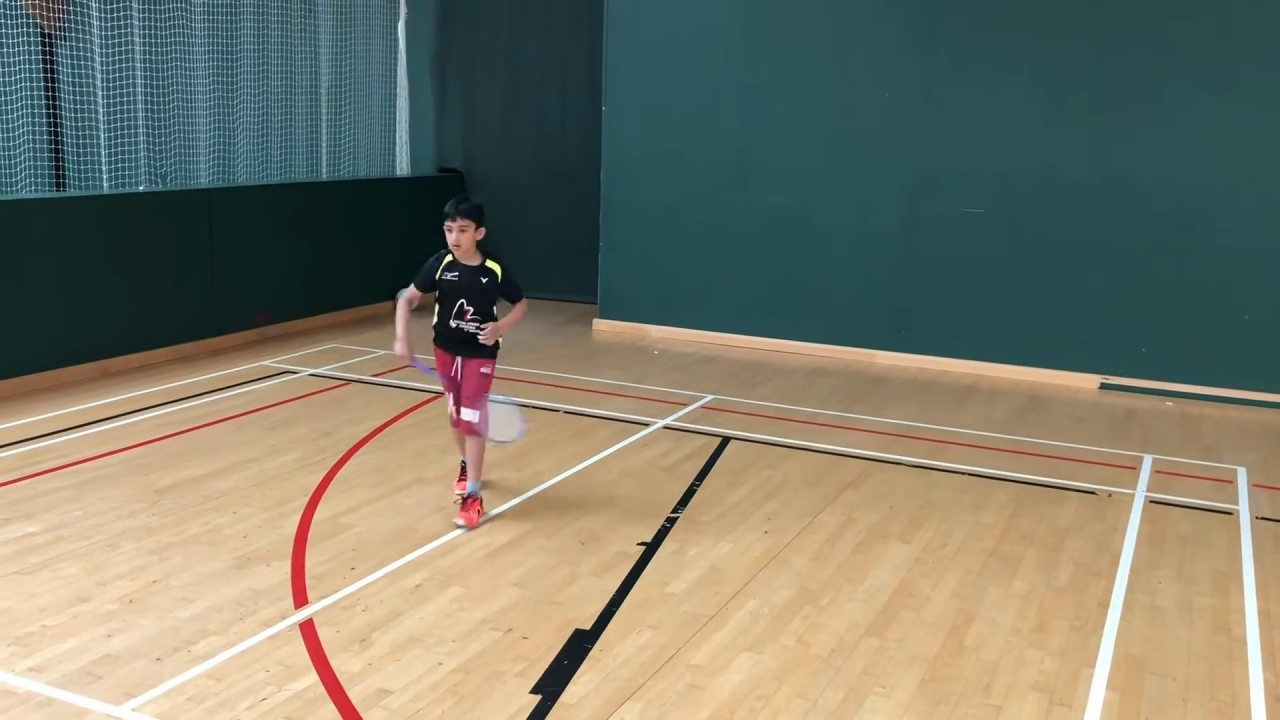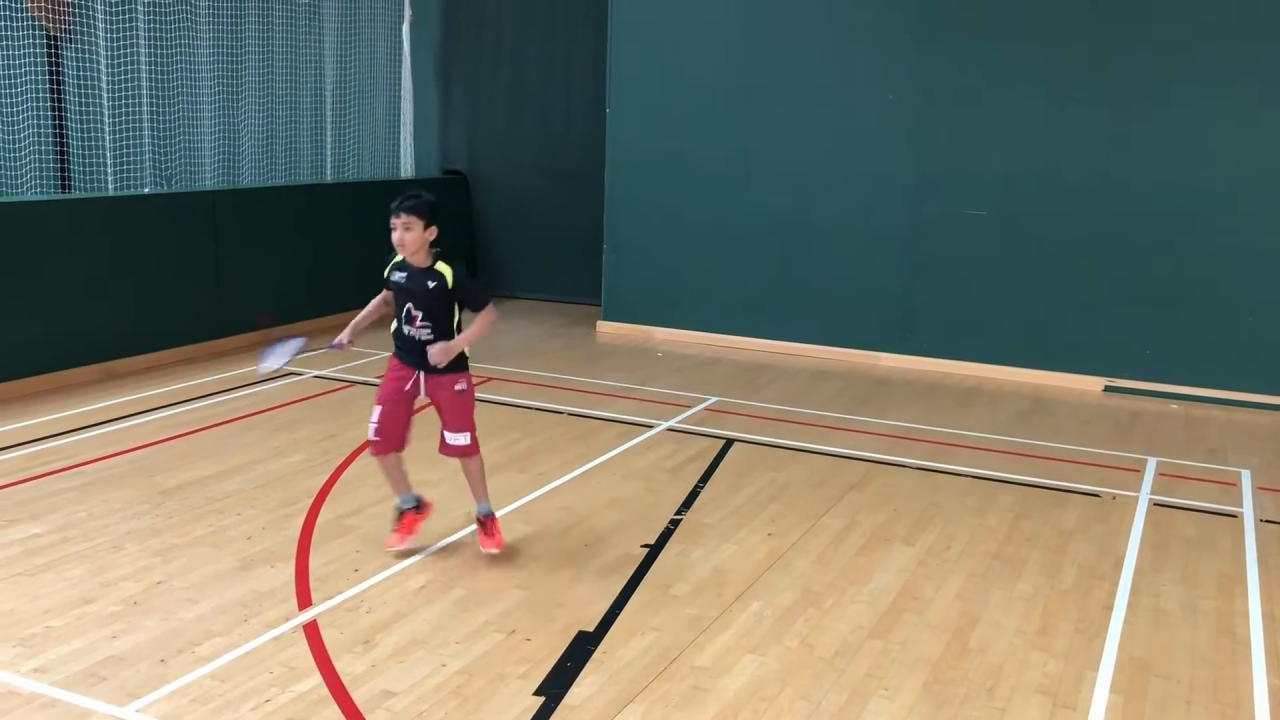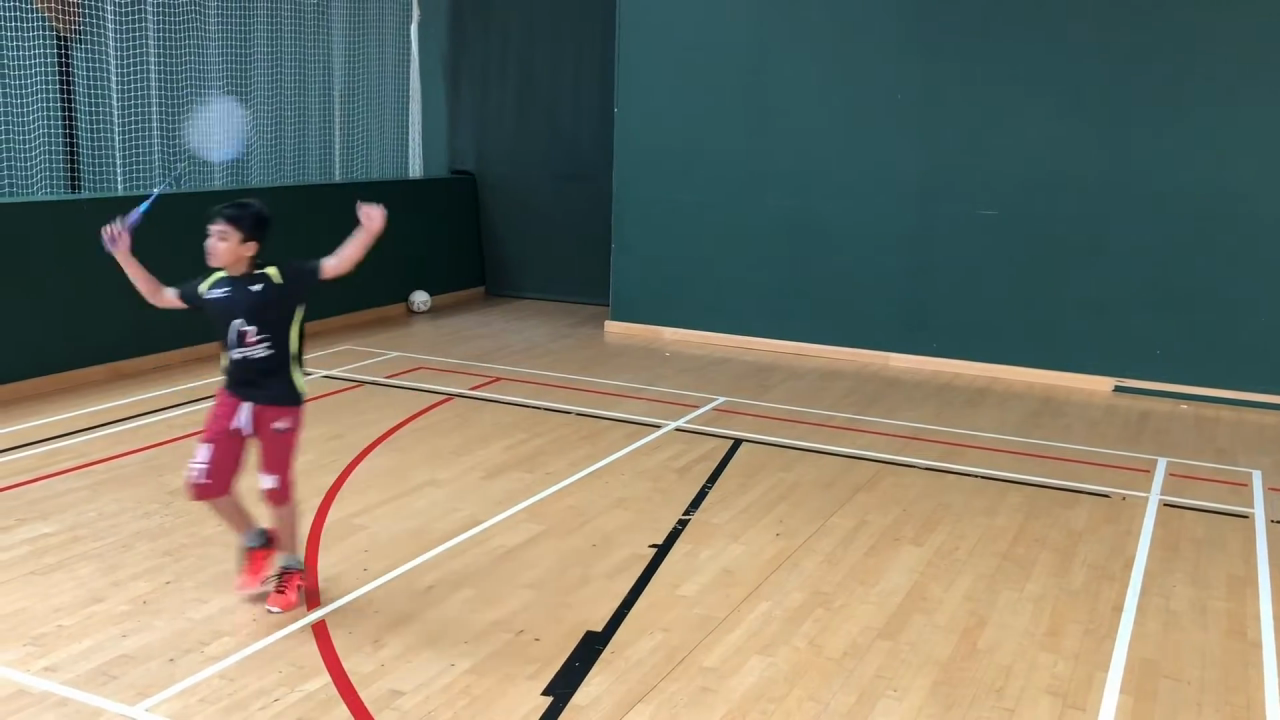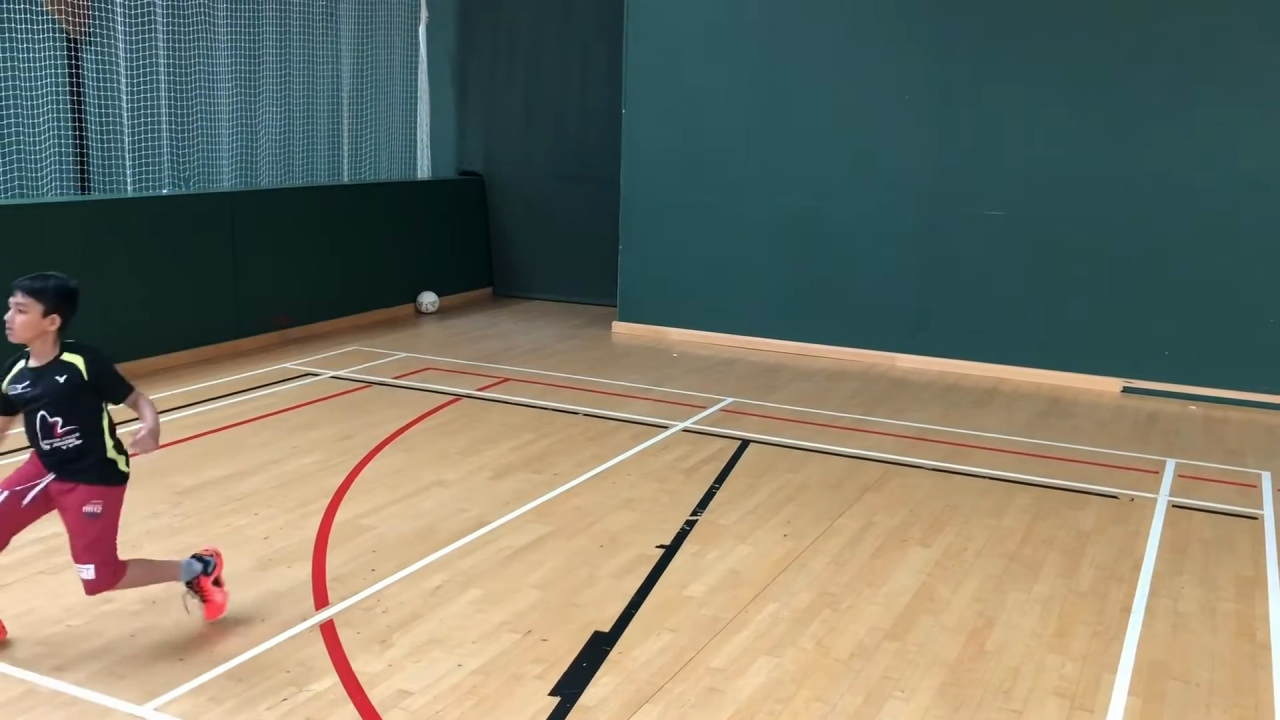
dt=0.5s
person 1, frame 1
left shoulder: (495, 270)
right shoulder: (439, 264)
left elbow: (521, 304)
right elbow: (407, 298)
left wrist: (500, 327)
right wrist: (402, 338)
left hip: (481, 355)
right hip: (446, 351)
left knee: (475, 420)
right knee: (458, 417)
left ankle: (473, 493)
right ankle: (467, 463)
person 1, frame 2
left shoulder: (449, 274)
right shoulder: (395, 266)
left elbow: (488, 313)
left wrist: (455, 345)
right wrist: (353, 327)
left hip: (447, 370)
right hip: (403, 364)
left knee: (462, 444)
right knee: (381, 440)
left ankle: (485, 516)
right ankle: (410, 506)
person 1, frame 3
left shoulder: (279, 281)
right shoulder: (211, 288)
left elbow: (341, 262)
right elbow: (159, 296)
left wrist: (369, 229)
right wrist: (124, 255)
left hip: (278, 402)
right hip: (234, 398)
left knee: (275, 489)
right knee: (203, 483)
left ankle: (292, 568)
right ankle: (257, 540)
person 1, frame 4
left shoulder: (85, 363)
left elbow: (134, 397)
left wrist: (150, 424)
left hip: (94, 478)
right hip: (47, 469)
left knee: (99, 577)
left ankle: (198, 569)
